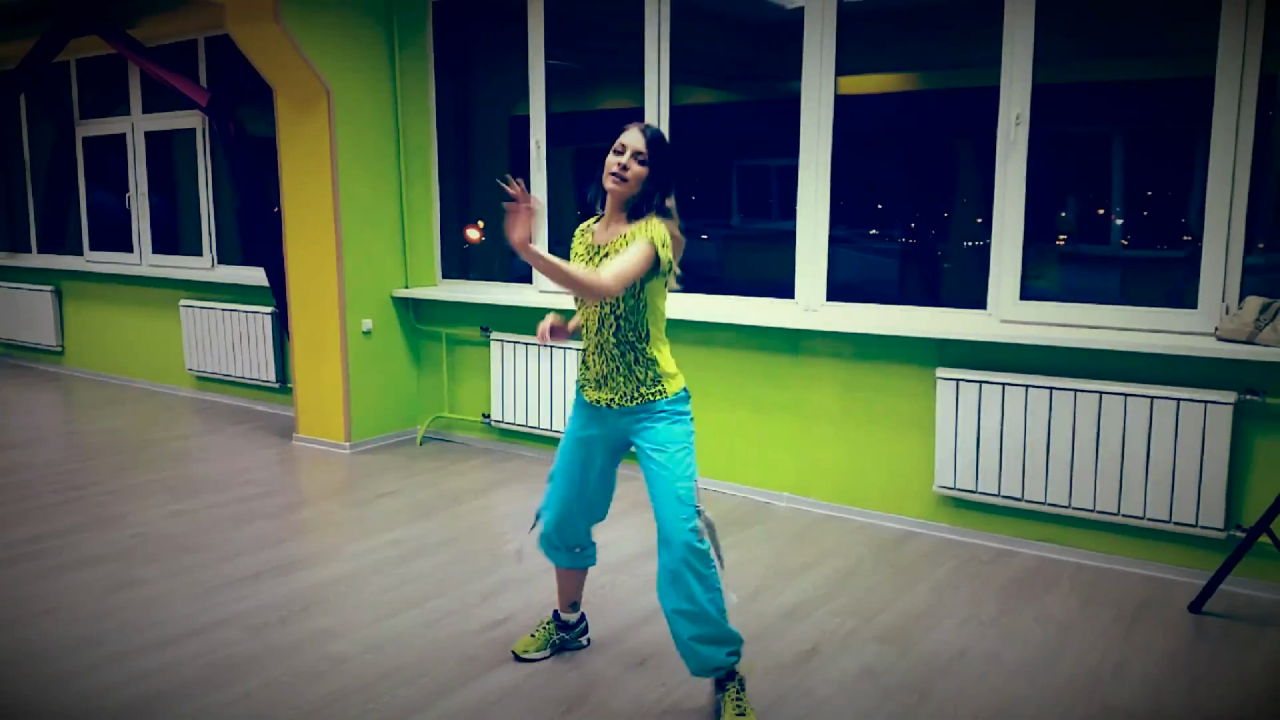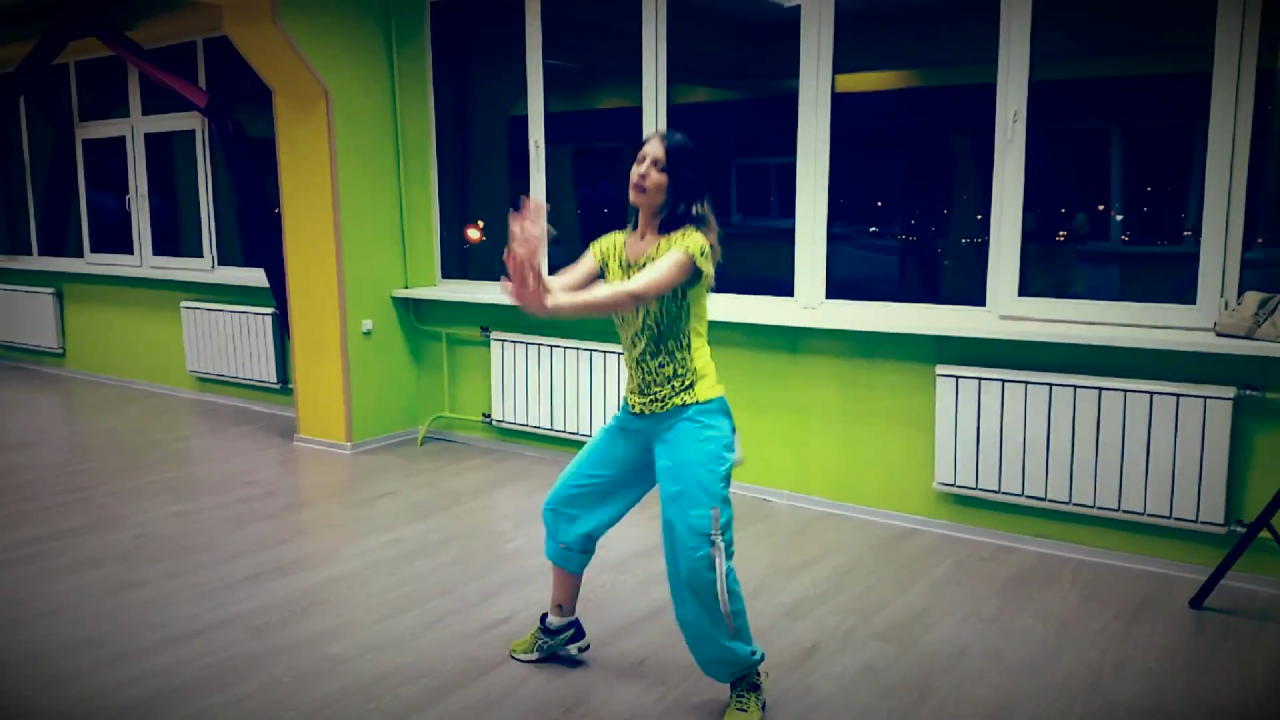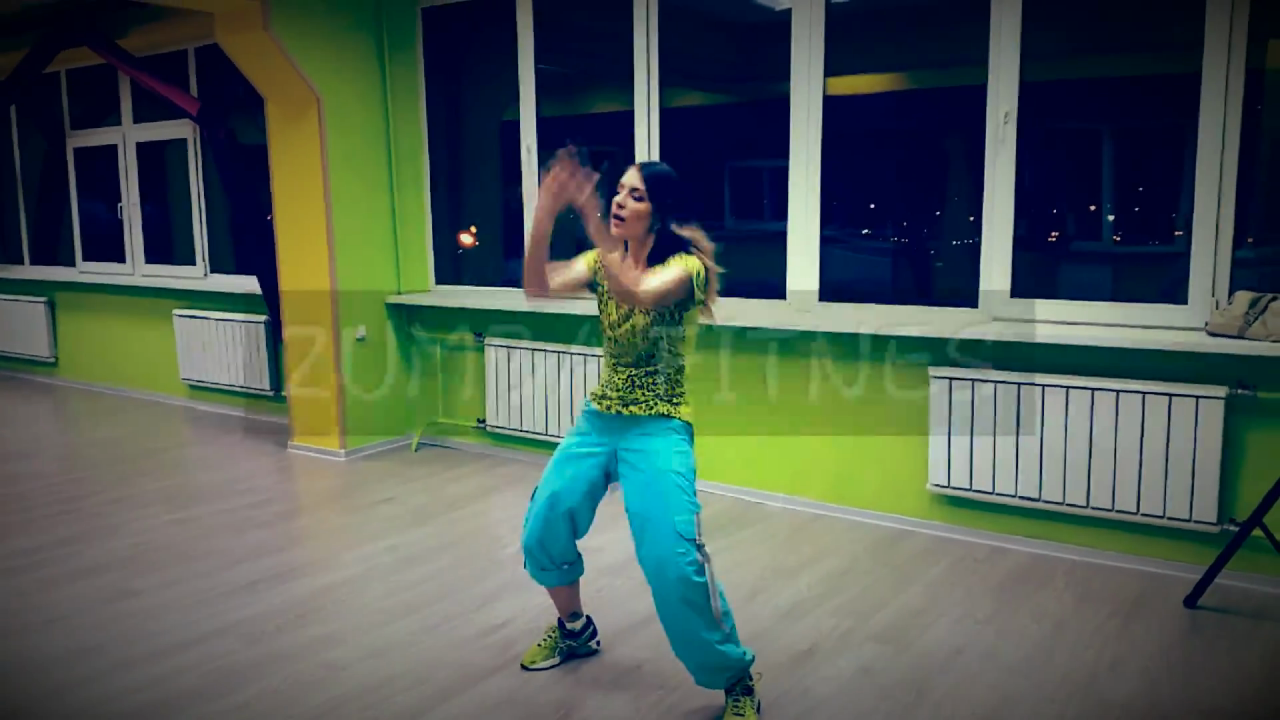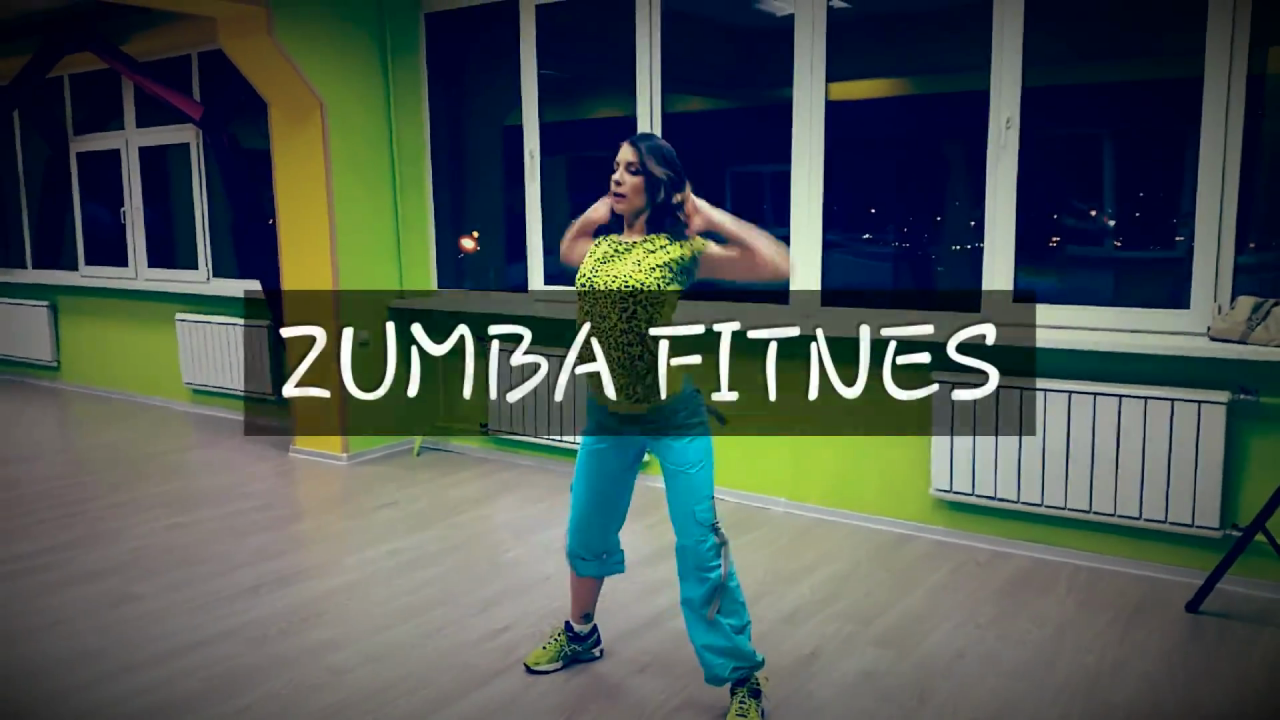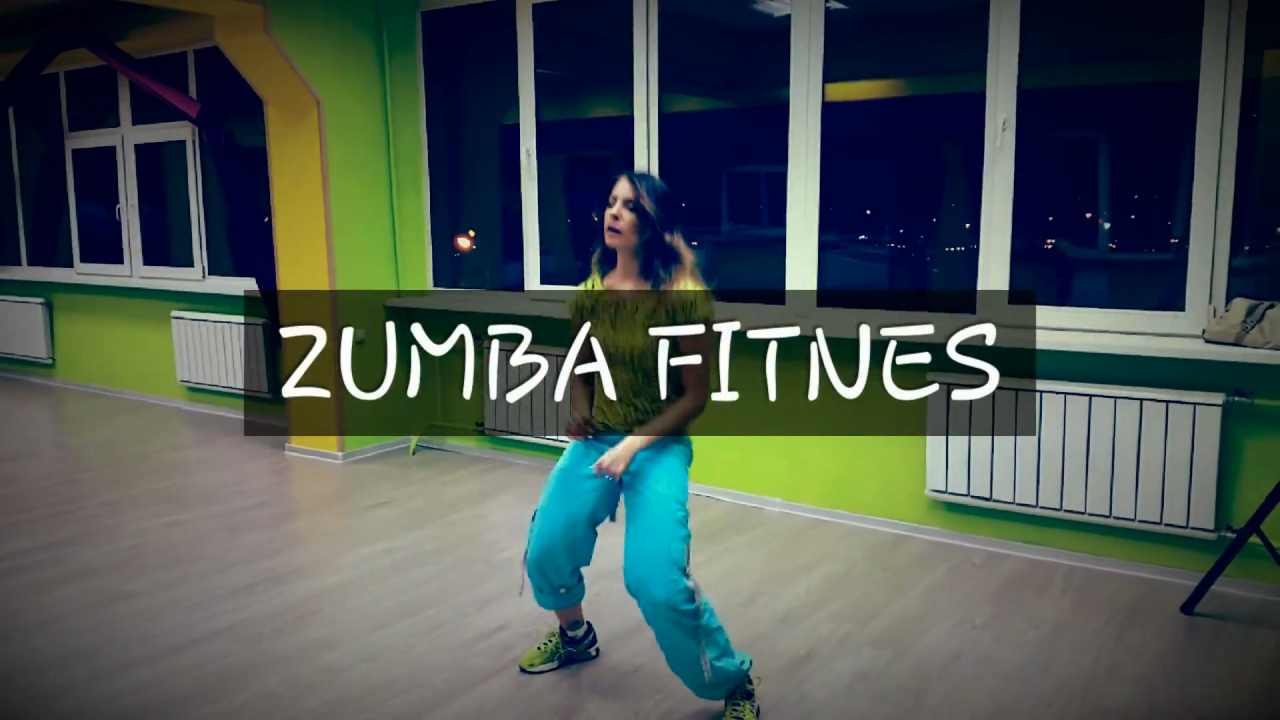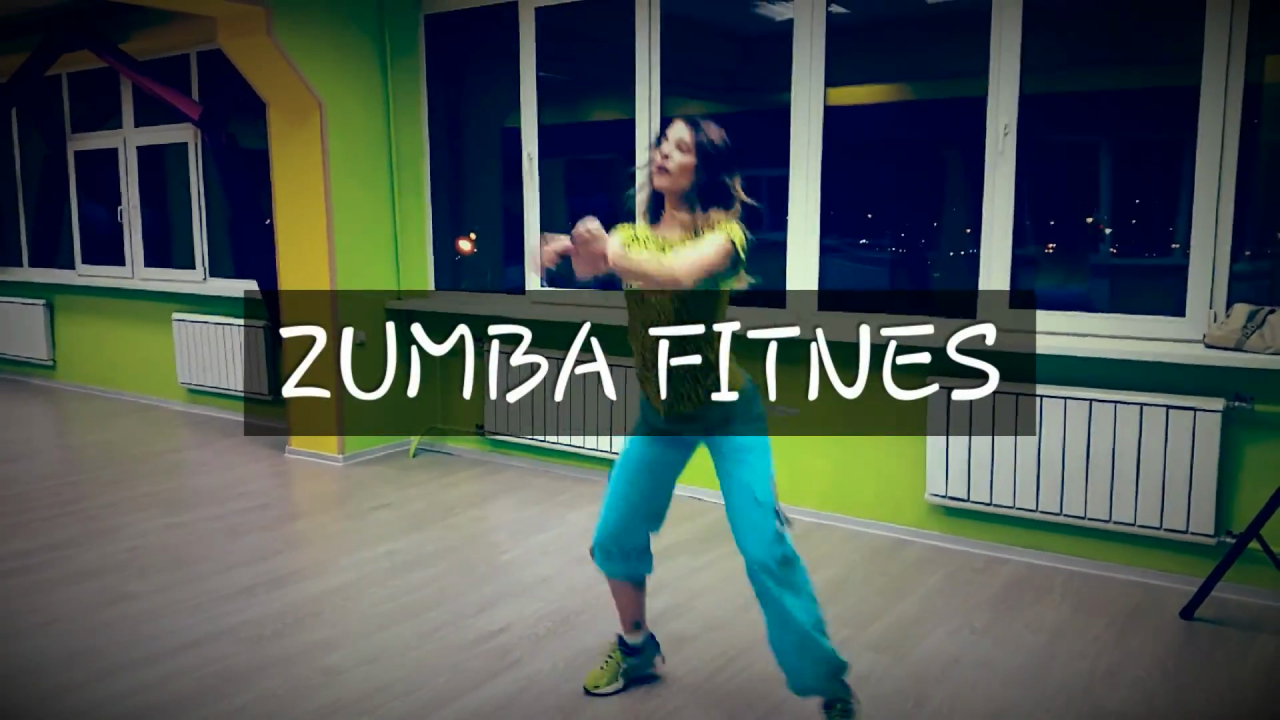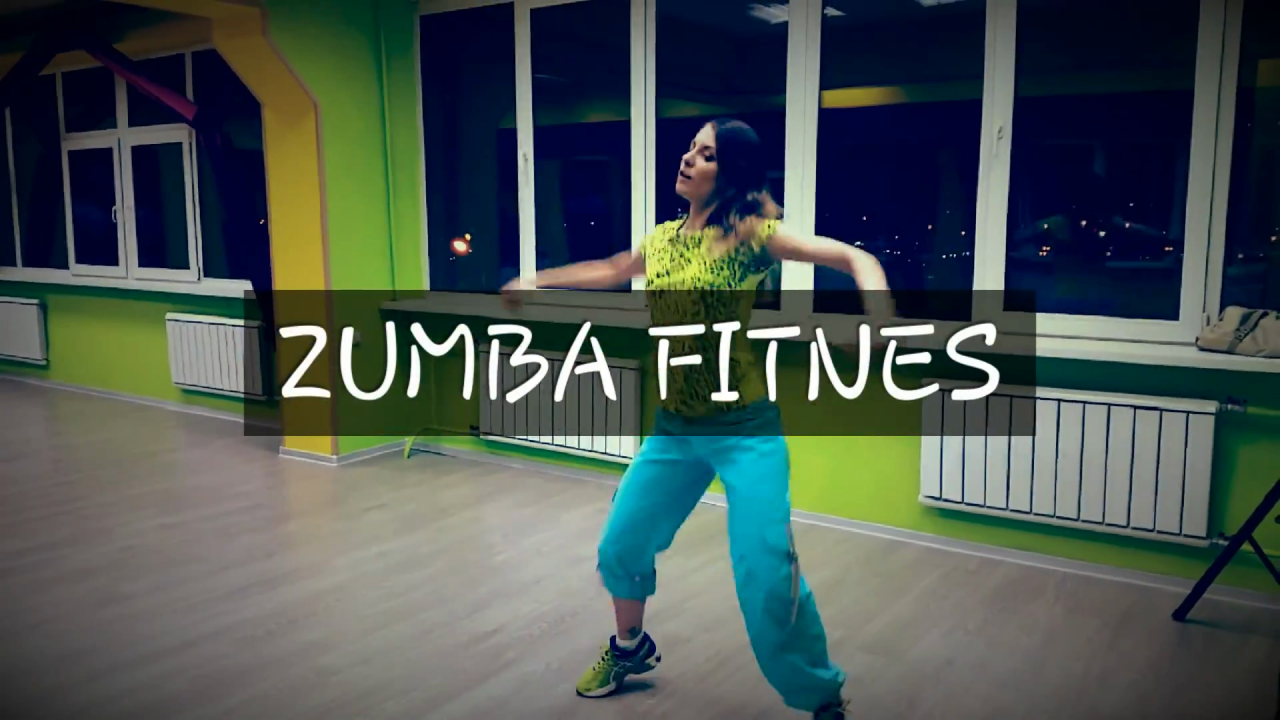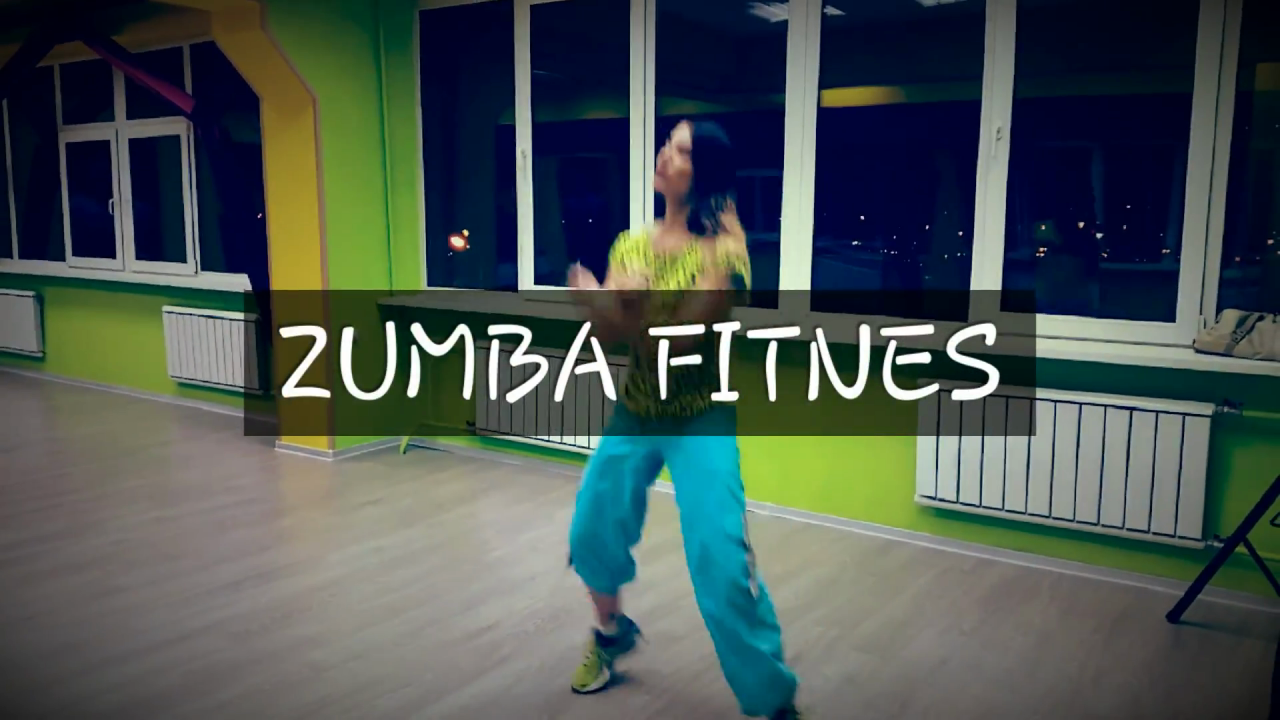
dt=0.4s
person 1, frame 1
left shoulder: (653, 231)
right shoulder: (585, 233)
left elbow: (603, 285)
left wrist: (531, 251)
right wrist: (562, 324)
left hip: (658, 409)
right hip: (592, 407)
left knee: (682, 536)
right knee: (563, 518)
right ankle: (569, 621)
person 1, frame 2
left shoulder: (691, 243)
right shoulder: (608, 246)
left elbow: (632, 294)
right elbow: (557, 293)
left wrist: (548, 305)
right wrist: (528, 258)
left hip: (693, 418)
right hip: (635, 418)
left knee: (695, 554)
right knee: (567, 506)
right ankle: (561, 626)
person 1, frame 3
left shoulder: (685, 268)
right shoulder: (602, 260)
left elbow: (638, 295)
right elbow: (540, 286)
left wrist: (593, 222)
right wrist: (546, 210)
left hip: (658, 432)
right hip: (597, 423)
left knee: (674, 563)
right knee: (543, 534)
right ankle: (575, 629)
person 1, frame 4
left shoulder: (681, 246)
right shoulder: (604, 243)
left elbow: (777, 267)
right elbow: (568, 248)
left wrist: (709, 213)
right wrist: (600, 209)
left hip: (673, 413)
right hip: (606, 412)
left knee: (698, 542)
right knee: (589, 530)
right ankle: (580, 633)
person 1, frame 5
left shoulder: (683, 295)
right shoulder: (591, 290)
left elbow: (698, 390)
left wrist: (635, 445)
right wrist: (578, 415)
left hip: (657, 447)
right hip: (595, 442)
left knee: (657, 582)
right knee: (546, 552)
right ankle: (574, 636)
person 1, frame 6
left shoulder: (723, 232)
right shoulder: (632, 236)
left elbow: (676, 276)
right elbow: (588, 263)
left wrist: (608, 253)
right wrist: (574, 247)
left hip: (727, 410)
right hip: (659, 409)
left knee: (765, 547)
right knee: (617, 531)
right ankle: (636, 646)
person 1, frame 7
left shoulder: (749, 233)
right shoulder: (665, 236)
left elbow: (853, 257)
right elbow: (609, 271)
left wrist: (877, 301)
right wrist: (536, 280)
left hip: (745, 429)
right hip: (674, 427)
left knee: (766, 577)
right knee: (620, 546)
right ankle: (630, 646)
person 1, frame 8
left shoulder: (724, 248)
right shoulder: (630, 243)
left elbow: (690, 331)
right elbow: (605, 320)
left wrist: (621, 307)
right wrist: (598, 302)
left hip: (701, 423)
right hip: (631, 417)
left knee: (721, 563)
right knee: (591, 535)
right ankle: (612, 630)
